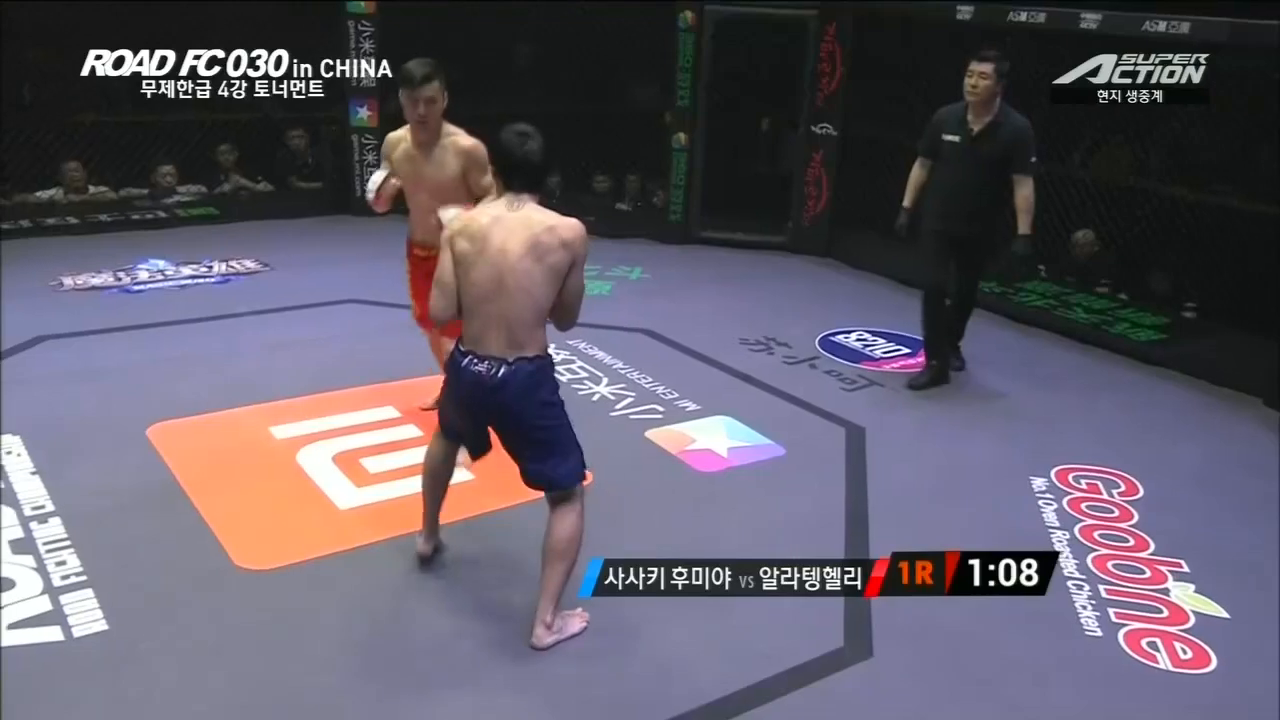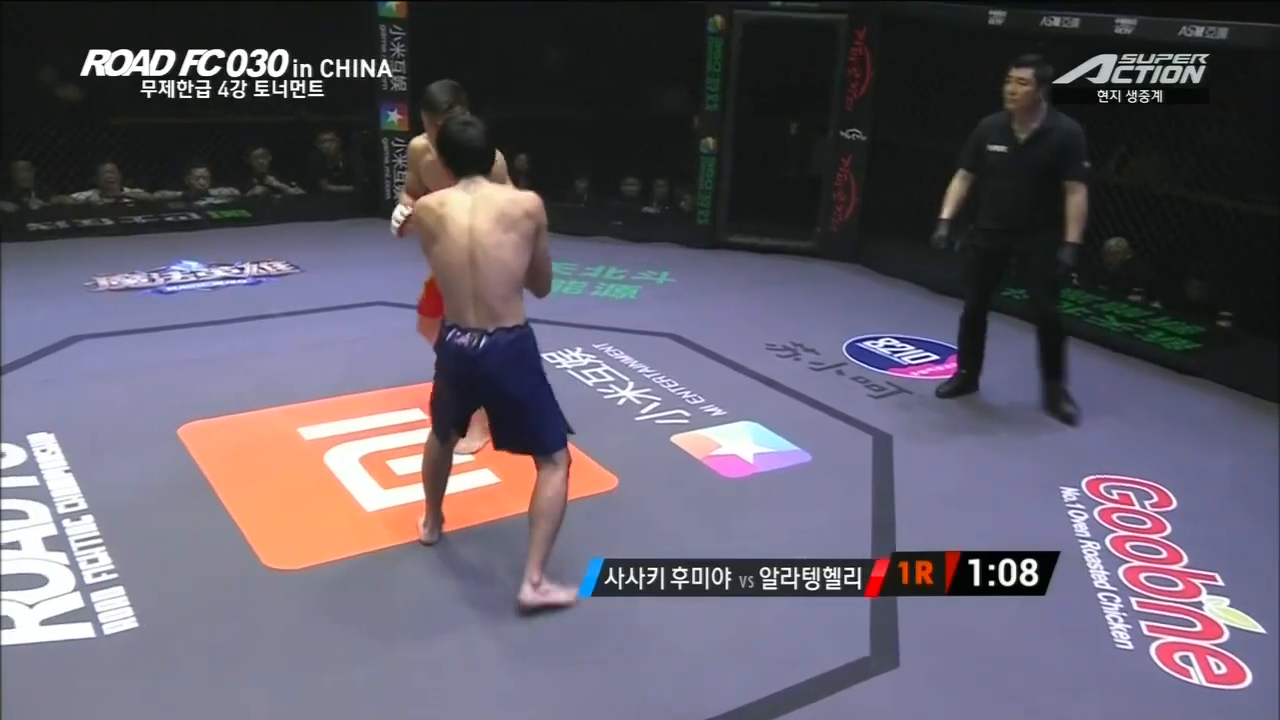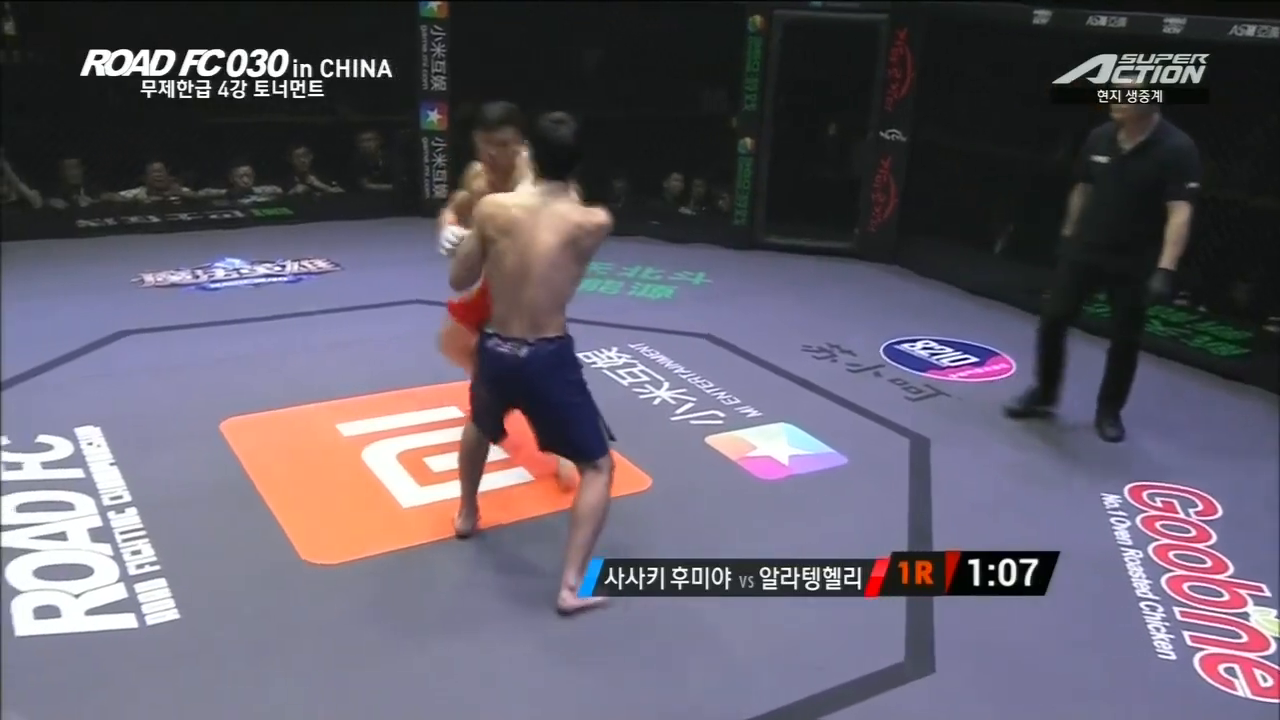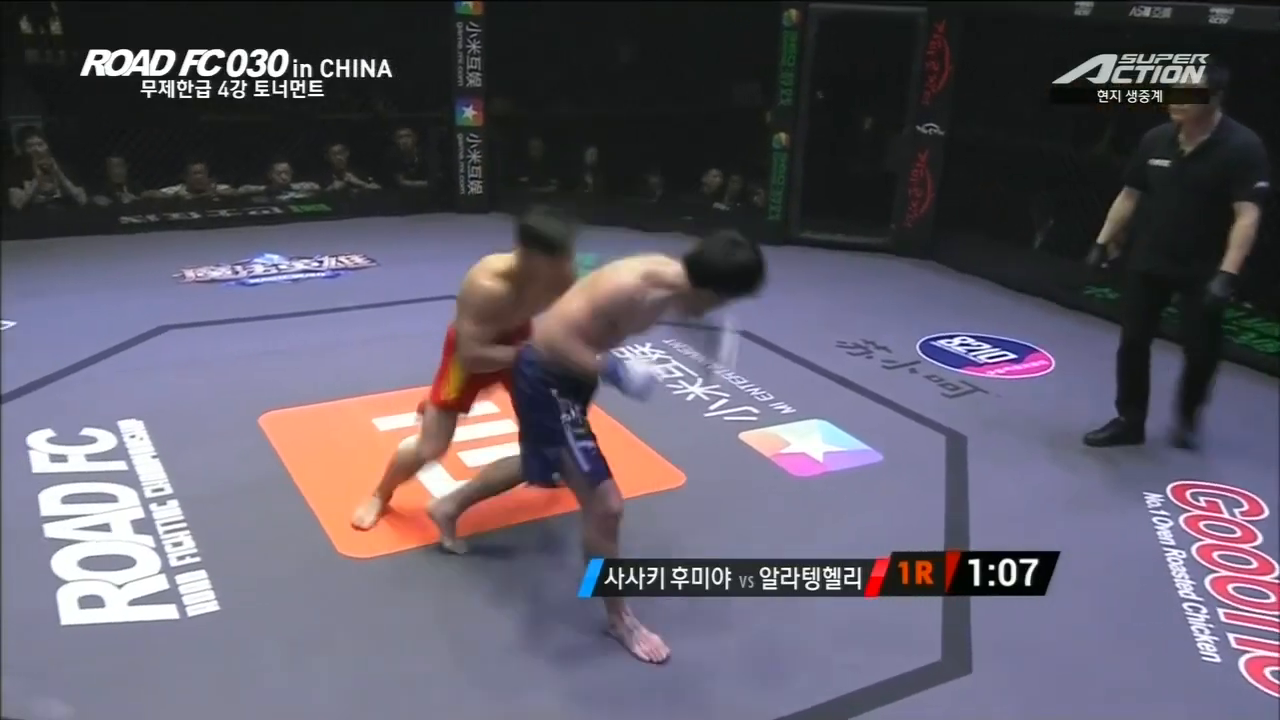
dt=0.5s
person 1, frame 1
left shoulder: (460, 227)
right shoulder: (569, 233)
left elbow: (439, 313)
right elbow: (566, 319)
left hip: (467, 369)
right hip: (526, 379)
left knee: (446, 437)
right knee: (567, 496)
left ankle: (429, 536)
right ankle: (548, 620)
person 1, frame 2
left shoulder: (427, 210)
right shoulder: (527, 205)
right elbow: (542, 286)
left hip: (455, 346)
right hip: (510, 348)
left knee: (442, 436)
right knee: (554, 461)
left ankle: (432, 521)
right ankle: (535, 582)
person 1, frame 3
left shoulder: (493, 209)
right shoulder: (595, 223)
left elbow: (459, 280)
left hip: (496, 351)
right hip: (549, 358)
left knee: (479, 425)
right knee: (597, 467)
left ankle: (467, 512)
right ankle: (573, 584)
person 1, frame 4
left shoulder: (668, 273)
right shoulder: (633, 286)
right elbow: (551, 336)
right wrist: (613, 373)
left hip: (561, 377)
right hip: (545, 381)
left knee: (548, 462)
right knee: (605, 507)
right ankle: (619, 619)
person 2, frame 1
left shoulder: (1016, 129)
right shoulder: (944, 118)
left elbow: (1022, 183)
right elbow: (923, 164)
left wrist: (1023, 233)
right wrist: (906, 207)
left hip: (979, 227)
right hip: (938, 221)
left knee: (966, 290)
right knee: (934, 287)
left ankle: (951, 343)
right ankle: (937, 363)
person 2, frame 2
left shoulder: (1066, 133)
right shoulder: (989, 128)
left elbow: (1075, 191)
right elbow: (963, 177)
left wrist: (1071, 243)
right wrist: (945, 219)
left hip: (1039, 239)
right hip: (988, 234)
left knee: (1047, 313)
right knee: (974, 307)
left ankle: (1054, 387)
right ankle: (967, 374)
person 2, frame 3
left shoulder: (1177, 149)
right shoulder: (1099, 138)
left elbow: (1180, 213)
left wrist: (1165, 269)
right wrist: (1069, 234)
left hip: (1134, 261)
right hip: (1085, 249)
left knee: (1125, 338)
right knee: (1053, 319)
left ankle: (1109, 410)
right ankle: (1044, 394)
person 2, frame 4
left shoulder: (1242, 146)
right shoulder: (1156, 140)
left elbow: (1247, 215)
right elbow: (1129, 195)
left wrist: (1226, 273)
right wrist: (1103, 240)
left hip: (1203, 269)
right hip: (1149, 262)
left knee: (1202, 349)
right knee: (1133, 340)
left ankle: (1187, 414)
right ankle: (1130, 420)
person 3, frame 1
left shoulder: (467, 149)
right shoulder: (394, 144)
right elbow: (381, 207)
right wrist: (380, 192)
right hip: (419, 252)
left knee: (453, 341)
right knee: (431, 329)
person 3, frame 2
left shoulder: (488, 160)
right shoulder: (418, 150)
right elbow: (412, 192)
right wrist: (403, 211)
right knee: (429, 326)
left ankle: (480, 423)
person 3, frame 3
left shoulder: (537, 179)
right shoulder: (477, 175)
right elbow: (453, 211)
right wrist: (449, 229)
right hip: (491, 279)
right knee: (451, 343)
person 3, frame 4
left shoulder: (559, 271)
right shoulder: (487, 285)
right elbow: (471, 356)
left hip: (519, 343)
right hip: (472, 351)
right knee: (428, 450)
right ankle: (380, 494)
